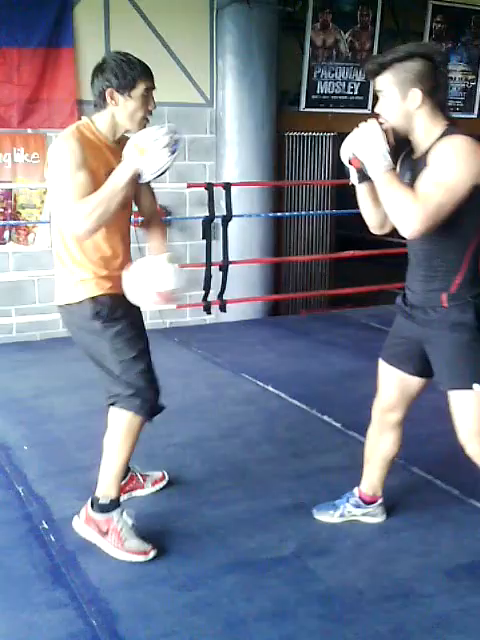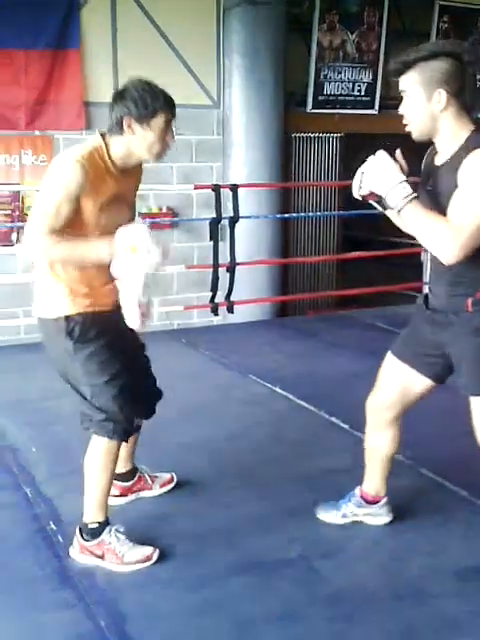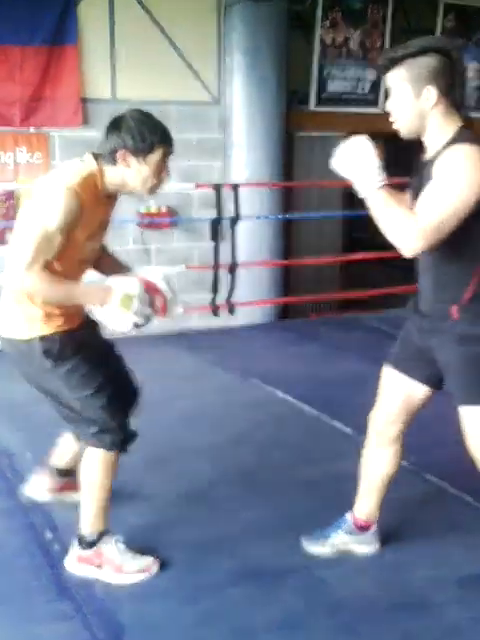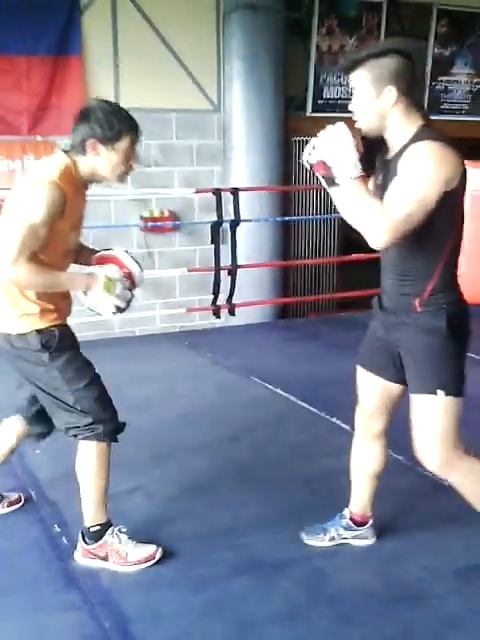
dt=0.2s
person 1, frame 1
right shoulder: (412, 155)
left elbow: (415, 219)
right elbow: (379, 224)
left wrist: (378, 161)
right wrist: (361, 169)
right hip: (415, 309)
right knee: (386, 411)
right ankle: (367, 499)
person 1, frame 2
right shoulder: (436, 157)
left wrist: (399, 190)
right wrist: (384, 197)
right hip: (435, 314)
right knee: (382, 406)
right ankle: (371, 499)
person 1, frame 3
right shoulder: (433, 154)
left elbow: (413, 238)
left wrist: (370, 177)
right wrist: (368, 183)
right hip: (427, 319)
right knee: (384, 422)
right ankle: (360, 527)
person 1, frame 4
left shoulder: (432, 155)
right shoulder: (392, 152)
left elbow: (382, 232)
right elbow: (367, 211)
left wrist: (345, 171)
right wrist: (331, 174)
left hip: (433, 321)
right hip: (391, 314)
left knee: (437, 453)
right knee: (367, 423)
right ankle: (357, 521)
person 2, frame 1
left shoulder: (122, 145)
right shoulder: (72, 145)
left elbow: (148, 209)
right elbow: (80, 221)
left wrist: (157, 241)
right wrist: (128, 170)
left hip: (116, 289)
right hip: (88, 296)
left knee: (138, 387)
right knee: (136, 389)
left ankle: (122, 476)
right ankle: (101, 512)
person 2, frame 2
left shoulder: (130, 169)
right shoulder: (76, 168)
right elbow: (35, 244)
right wrist: (108, 251)
left hip: (104, 305)
right hip: (67, 313)
left knee: (140, 394)
right knee: (113, 413)
left ankle: (128, 477)
right ankle: (93, 535)
person 2, frame 3
left shoulder: (103, 187)
right shoulder: (67, 193)
left wrist: (129, 277)
right wrist: (102, 296)
left hip: (62, 320)
left knee: (121, 392)
right knee: (107, 426)
left ankle: (57, 475)
right ankle: (90, 547)
person 2, frame 4
left shoulder: (70, 179)
right shoulder: (50, 185)
left wrist: (99, 260)
right wrist: (86, 283)
left knee: (38, 409)
right knee: (97, 420)
right ankle: (96, 538)
